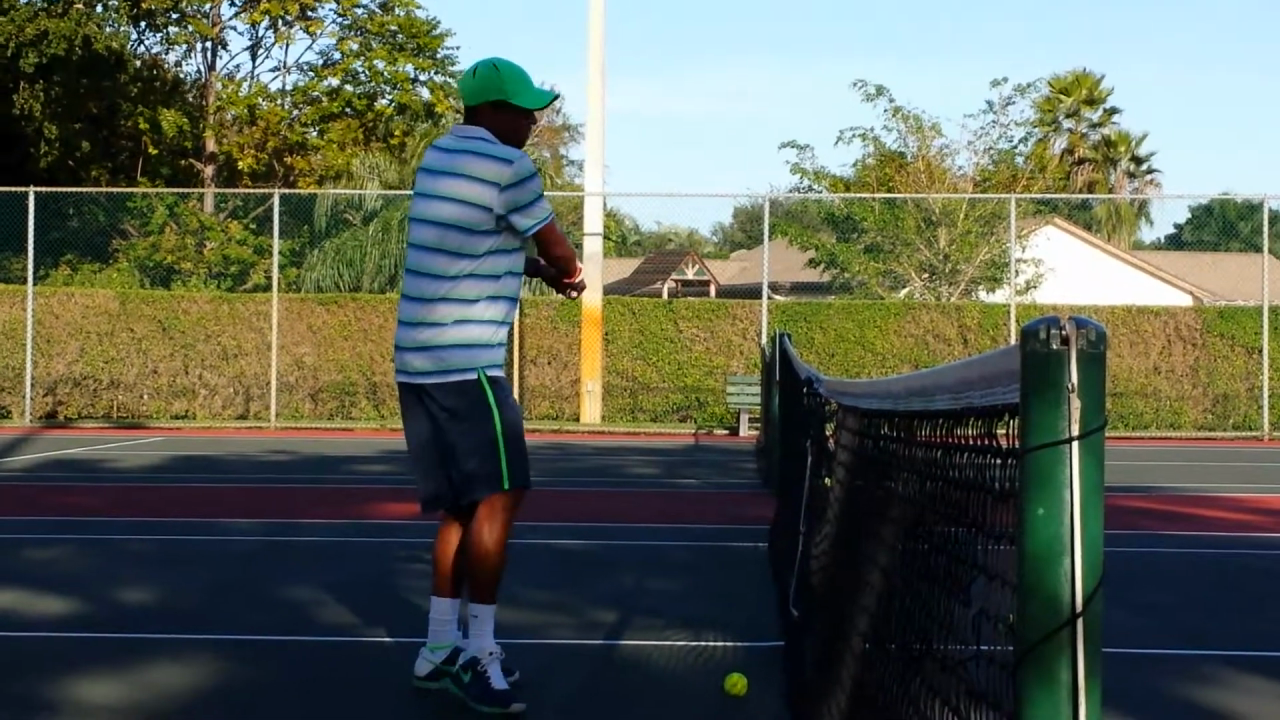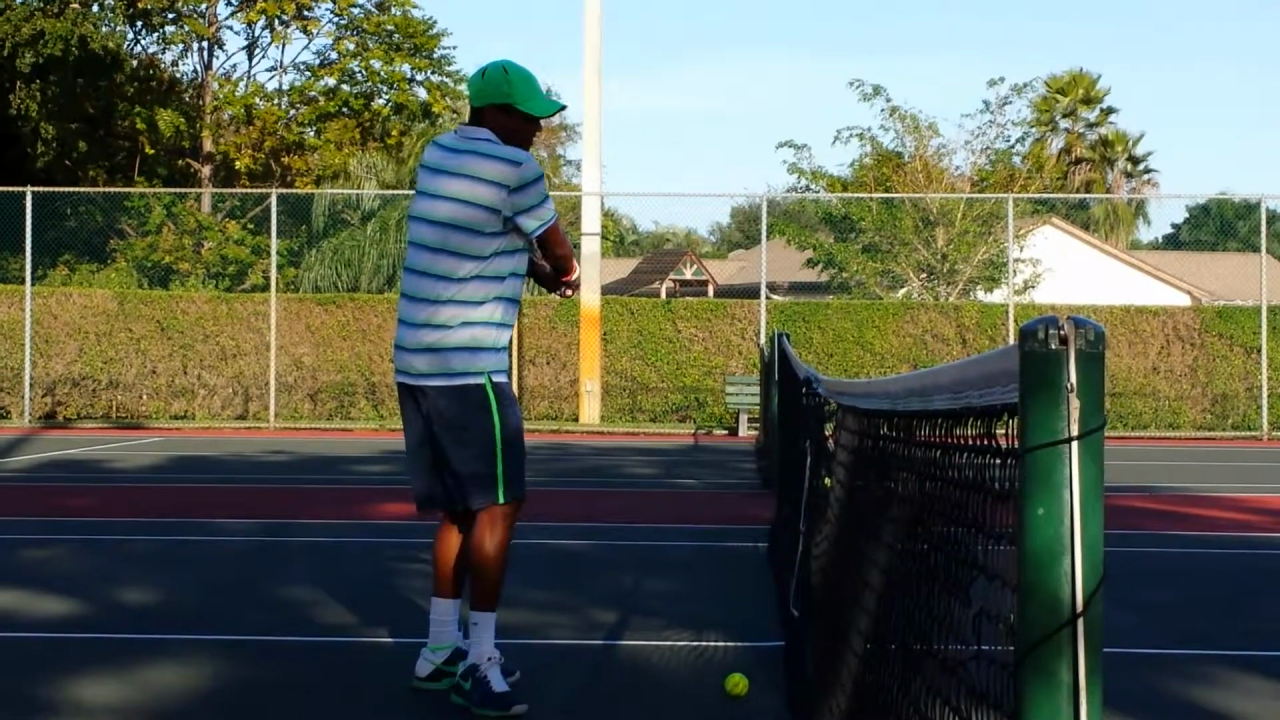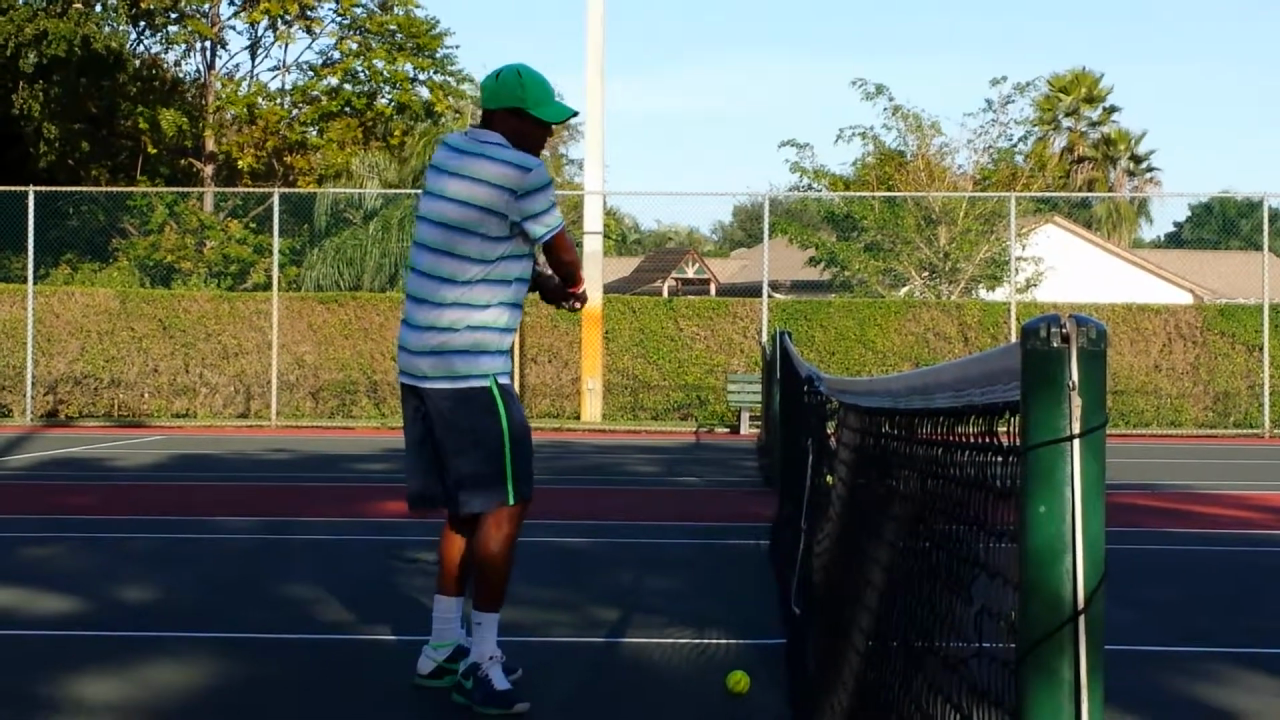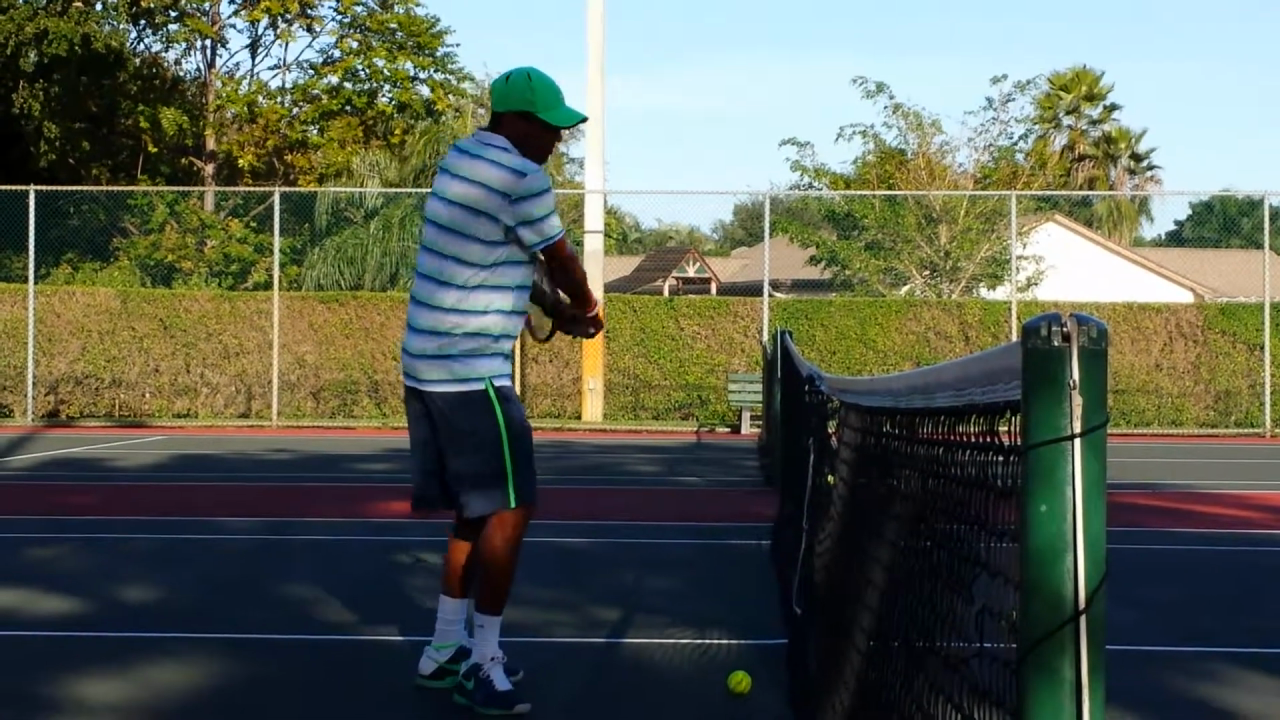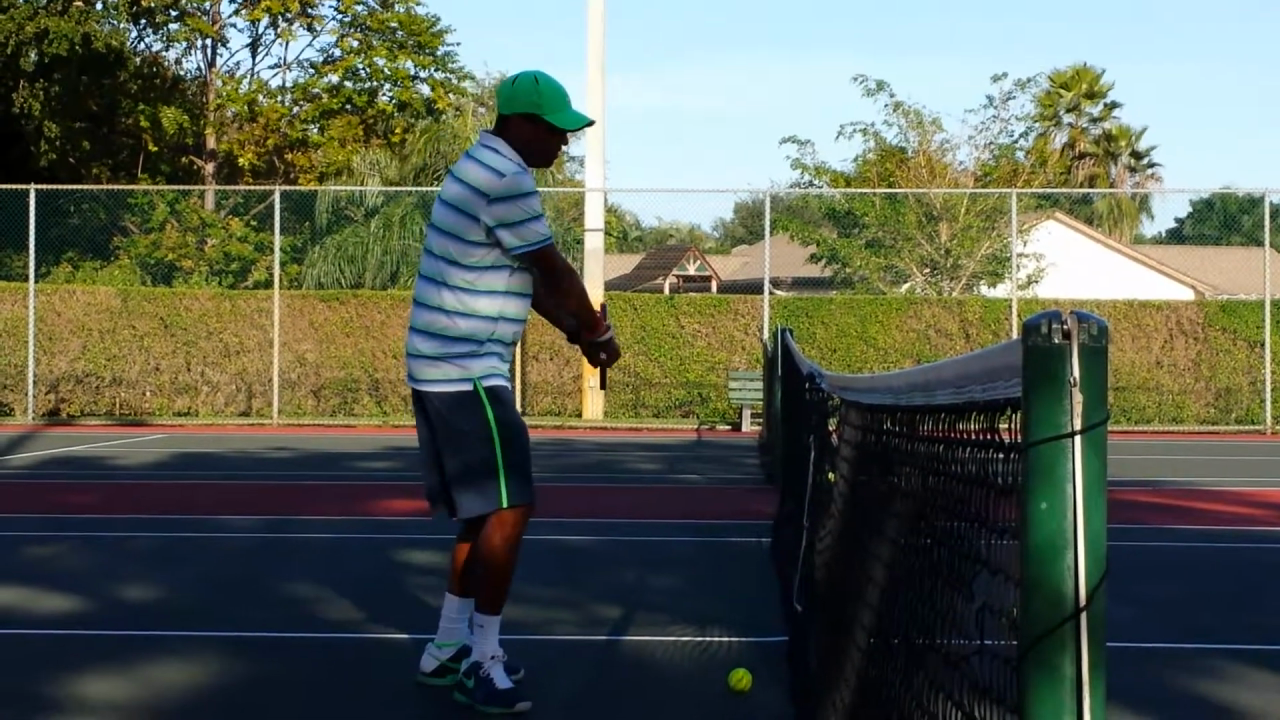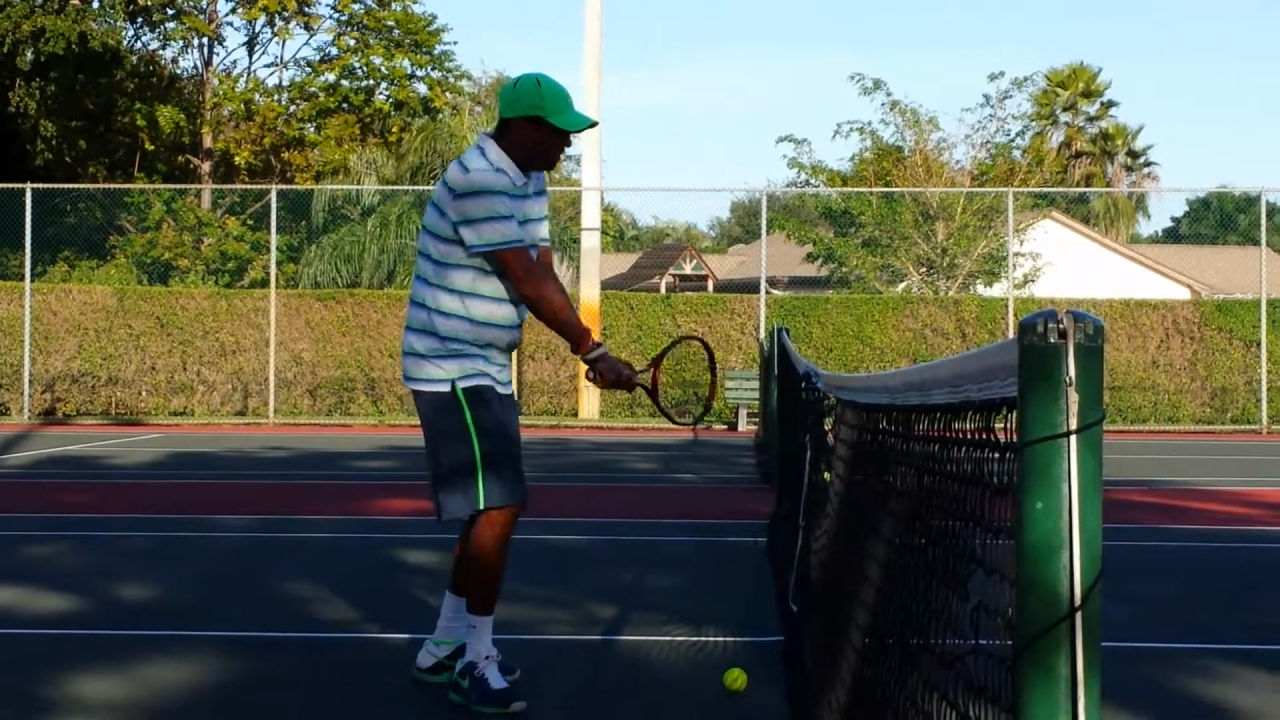
dt=0.1s
person 1, frame 1
left shoulder: (439, 155)
right shoulder: (509, 166)
right elbow: (556, 246)
left wrist: (538, 267)
right wrist: (570, 276)
left hip: (422, 361)
right hip: (466, 362)
left knee: (462, 505)
right knee: (500, 497)
left ankle: (440, 648)
right ankle: (479, 654)
person 1, frame 2
left shoulder: (438, 153)
right shoulder: (514, 166)
right elbow: (556, 248)
left wrist: (535, 269)
right wrist: (565, 274)
left hip: (420, 361)
right hip: (466, 365)
left knee: (460, 506)
right knee: (497, 504)
left ankle: (441, 649)
right ankle: (480, 660)
person 1, frame 3
left shoulder: (449, 153)
right shoulder: (520, 173)
right elbow: (561, 253)
left wrist: (540, 281)
right wrist: (570, 289)
left hip: (426, 362)
right hip: (468, 368)
left knee: (470, 506)
right knee: (505, 507)
left ankle: (443, 647)
right ankle: (479, 659)
person 1, frame 4
left shoulder: (462, 157)
right shoulder: (517, 176)
right elbow: (563, 262)
right wrist: (585, 308)
left hip: (431, 365)
right hip: (470, 372)
left knee: (477, 509)
right knee: (509, 510)
left ankle: (446, 648)
right ankle: (481, 662)
person 1, frame 5
left shoulder: (506, 173)
right shoulder: (494, 177)
left elbow: (534, 273)
right elbow: (552, 274)
left wrist: (579, 336)
right wrist: (599, 333)
left hip: (468, 368)
right hip: (461, 371)
left knee: (489, 510)
right knee: (508, 508)
left ankle: (448, 645)
right ankle: (481, 659)
person 1, frame 6
left shoulder: (527, 182)
right shoulder: (477, 178)
left elbow: (544, 275)
right elbow: (522, 283)
left wrist: (585, 348)
right wrist: (596, 353)
left hip: (479, 369)
right hip: (453, 370)
left knee: (491, 509)
right knee: (498, 509)
left ankle: (446, 644)
right ankle: (475, 660)
